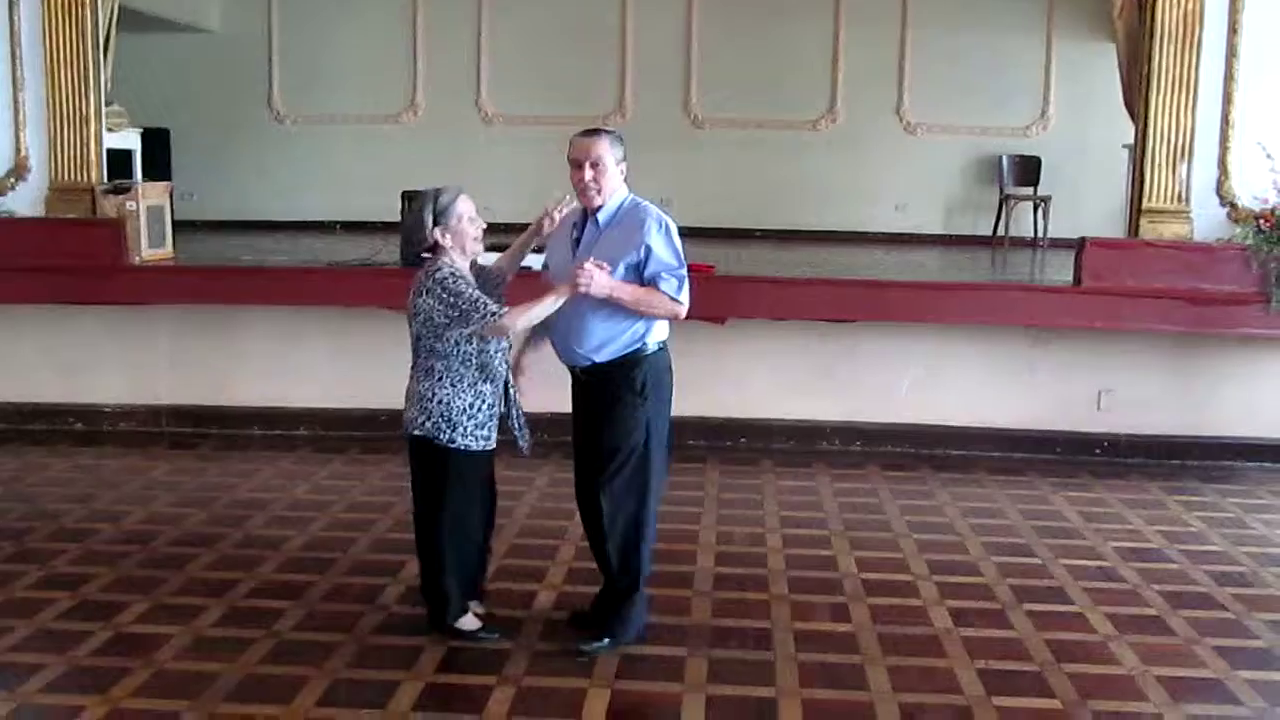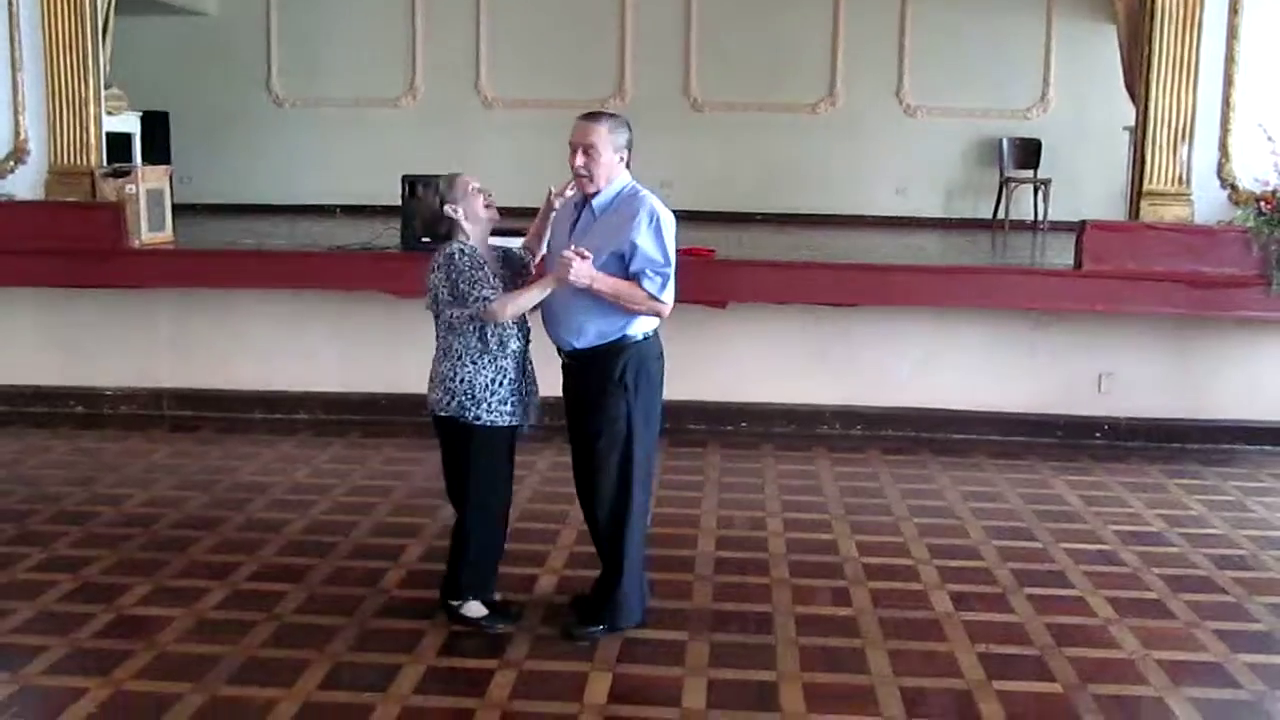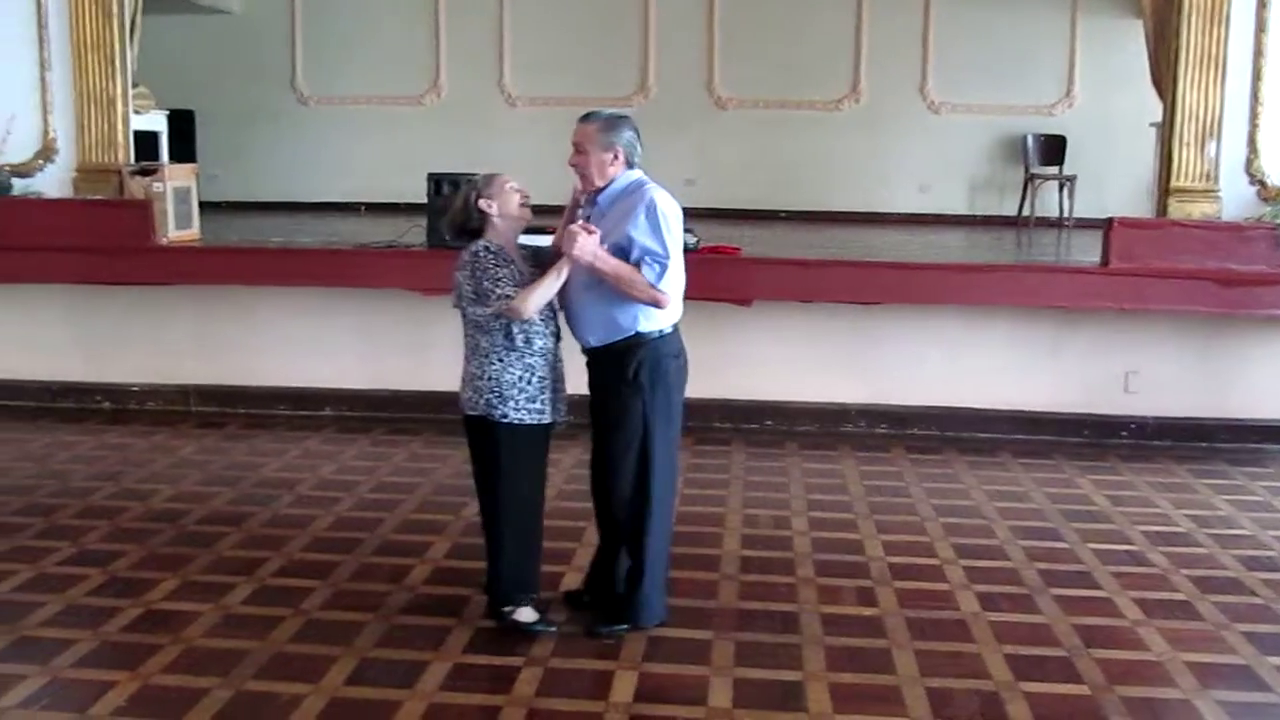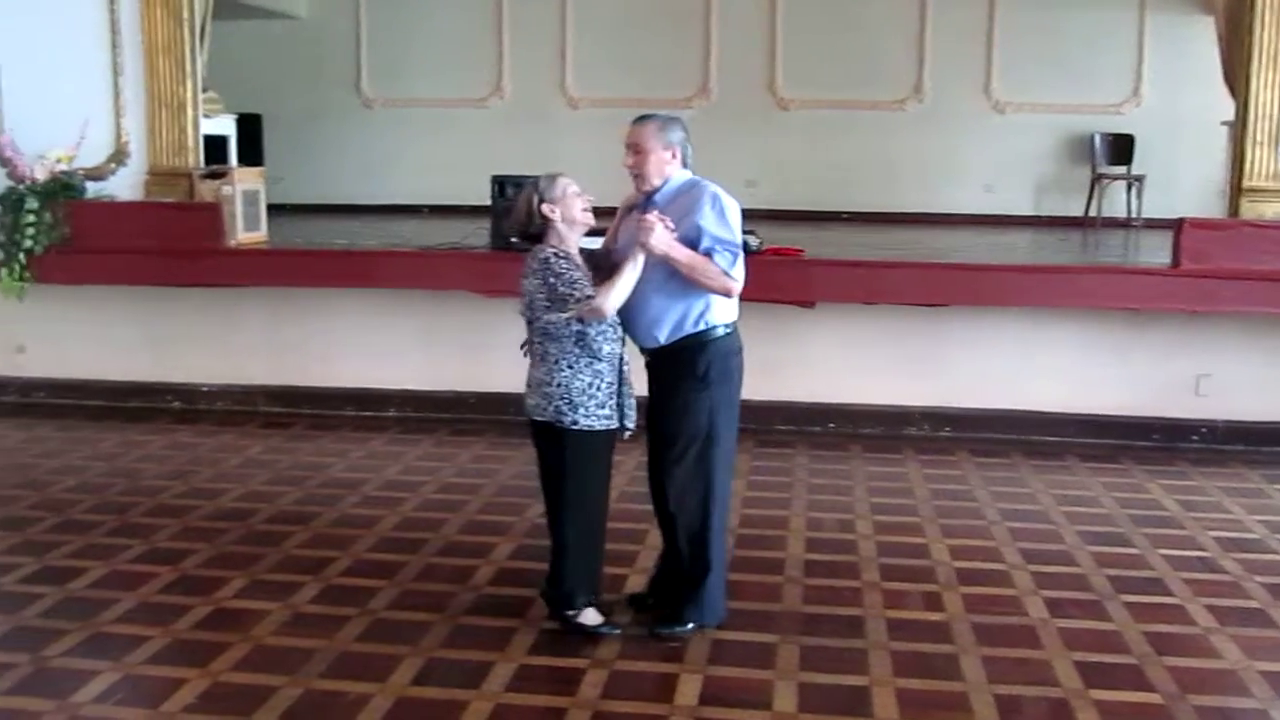
dt=0.4s
person 1, frame 1
left shoulder: (648, 224)
right shoulder: (564, 230)
left elbow: (675, 304)
right elbow: (554, 303)
left wrist: (608, 287)
right wrist: (524, 351)
left hip: (634, 376)
right hip: (586, 377)
left knee: (622, 496)
right knee: (591, 493)
left ankle: (624, 614)
right ankle: (612, 597)
person 1, frame 2
left shoulder: (644, 213)
right shoulder: (570, 210)
left elbow: (660, 301)
left wrist: (592, 279)
left hip: (624, 363)
right hip: (579, 361)
left knee: (617, 485)
right knee: (590, 481)
left ankle: (619, 603)
right ankle: (612, 583)
person 1, frame 3
left shoulder: (648, 204)
right shoulder: (597, 204)
left elbow: (661, 294)
left wrist: (595, 257)
left hip: (644, 360)
right hip: (610, 357)
left knee: (640, 482)
right knee: (609, 477)
left ankle: (640, 601)
right ankle: (607, 582)
person 1, frame 4
left shoulder: (706, 201)
right shoulder: (637, 211)
left elbow: (729, 282)
left wrist: (666, 247)
left hip: (703, 356)
right hip: (664, 357)
left knee: (695, 478)
right knee: (667, 475)
left ankle: (699, 601)
right ankle: (671, 583)
person 2, frame 1
left shoulder: (462, 274)
right shoulder: (441, 283)
left elbow: (497, 275)
right elbow: (507, 323)
left wrist: (534, 234)
right wrist: (568, 289)
left hip: (468, 420)
right hip: (447, 422)
left knee: (479, 509)
right knee: (451, 515)
left ankle: (465, 593)
right ankle: (448, 610)
person 2, frame 2
left shoulder: (492, 254)
right shoulder: (453, 258)
left elbow: (526, 258)
right elbow: (499, 310)
left wrist: (548, 212)
right wrist: (558, 277)
left hip: (497, 400)
right hip: (468, 403)
left knee: (495, 497)
right knee: (477, 499)
left ankle: (481, 584)
right ankle: (459, 594)
person 2, frame 3
left shoulder: (527, 255)
right shoulder: (479, 258)
left elbow: (554, 267)
right elbow: (522, 307)
right wrist: (571, 258)
left hip: (532, 398)
right hip: (499, 402)
left knee: (526, 498)
right knee: (509, 500)
left ankle: (517, 587)
right ankle: (506, 598)
person 2, frame 4
left shoulder: (574, 259)
right shoulder: (546, 263)
left elbow: (612, 268)
right elbow: (601, 305)
right wrist: (642, 250)
left hip: (593, 403)
right hip: (567, 406)
left knee: (588, 502)
right knee: (574, 504)
left ankle: (572, 588)
right ankle: (569, 601)
